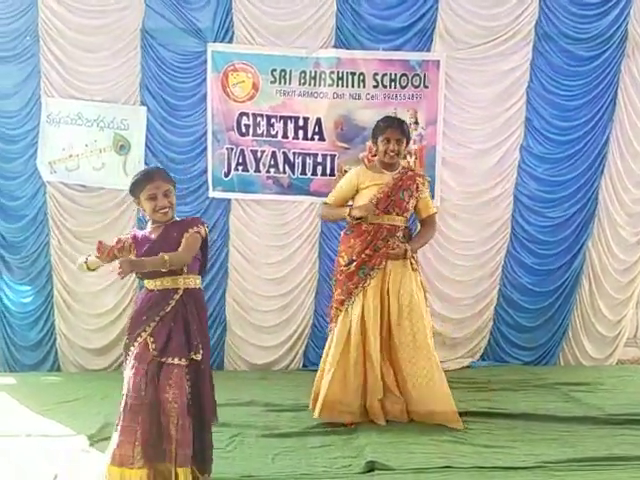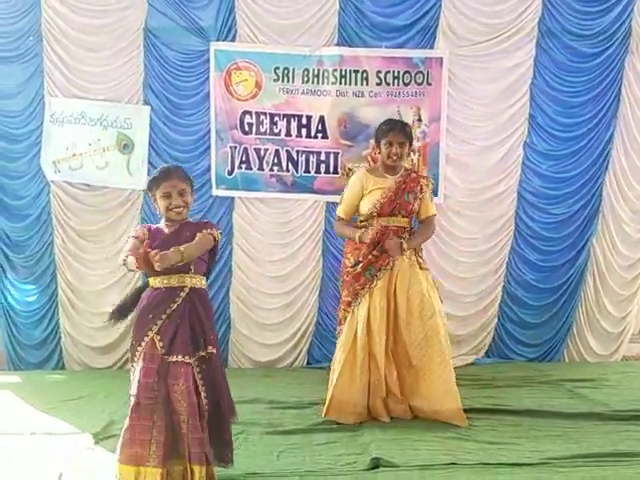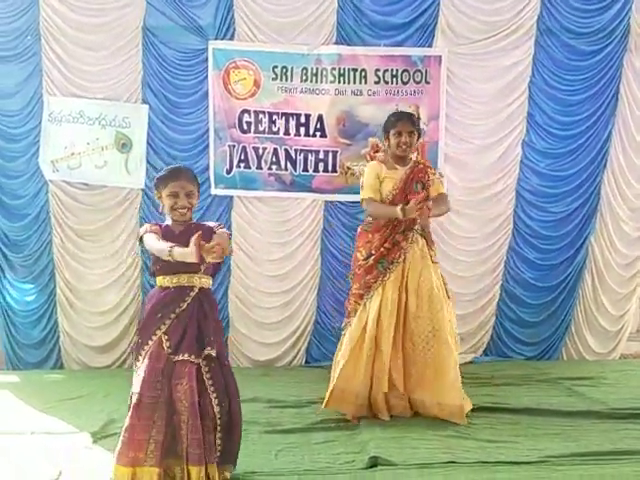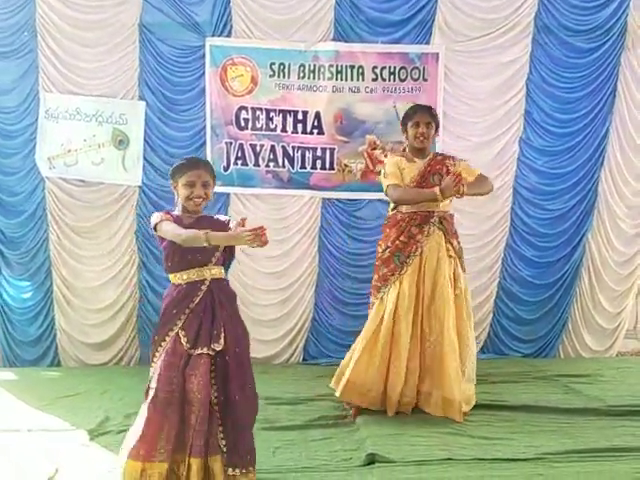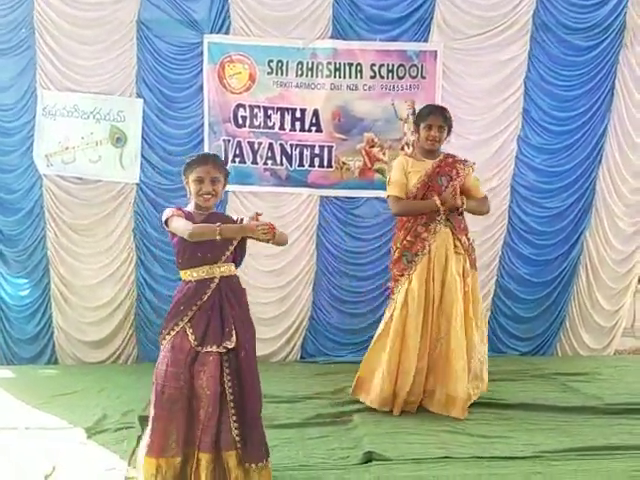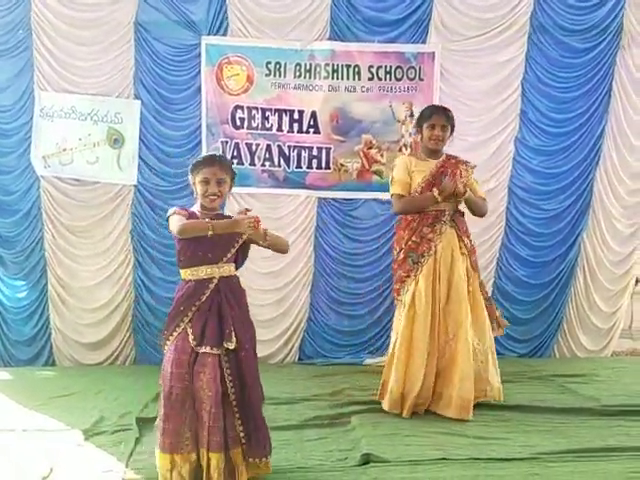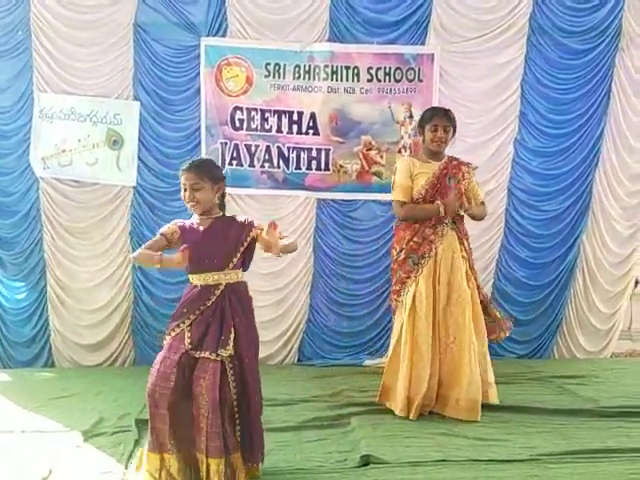
dt=0.2s
person 1, frame 1
left shoulder: (192, 227)
right shoulder: (135, 239)
left elbow: (183, 257)
right elbow: (87, 262)
left wrist: (138, 263)
right wrist: (99, 257)
left hip: (185, 318)
right hip: (148, 319)
left knee: (178, 395)
right knee: (140, 394)
person 1, frame 2
left shoulder: (205, 230)
right shoulder: (146, 232)
left elbow: (193, 250)
right elbow: (130, 253)
left wrist: (166, 258)
right wrist: (137, 260)
left hip: (191, 317)
right hip: (153, 316)
left knee: (192, 393)
right knee: (150, 393)
person 1, frame 3
left shoulder: (211, 230)
right shoulder: (153, 230)
left elbow: (222, 246)
right elbow: (159, 248)
left wrist: (212, 251)
right wrist: (188, 253)
left hip: (199, 317)
right hip: (161, 317)
left knee: (208, 393)
right knee: (152, 393)
person 1, frame 4
left shoulder: (220, 223)
right shoulder: (163, 220)
left elbow: (255, 236)
right elbow: (184, 237)
left wrist: (249, 235)
right wrist: (225, 238)
left hip: (217, 310)
right hip: (180, 309)
left knee: (212, 387)
right knee: (168, 386)
person 1, frame 5
left shoulder: (232, 222)
right shoulder: (175, 216)
left elbow: (282, 238)
right elbow: (191, 232)
left wrist: (266, 231)
right wrist: (239, 230)
left hip: (227, 307)
right hip: (189, 306)
left knee: (222, 383)
right knee: (173, 382)
person 1, frame 6
left shoulder: (239, 223)
right shoulder: (180, 215)
left elbow: (284, 247)
right elbow: (181, 230)
left wrist: (255, 232)
right wrist: (230, 226)
left hip: (227, 306)
right hip: (191, 306)
left knee: (224, 383)
right knee: (180, 382)
person 1, frame 7
left shoulder: (241, 227)
right shoulder: (180, 230)
left elbow: (291, 243)
right elbow: (139, 255)
left wrist: (277, 244)
right wrist: (166, 262)
left hip: (232, 312)
right hip: (194, 312)
left knee: (222, 387)
right knee: (167, 380)
person 2, frame 1
left shoulder: (415, 181)
right shoulder: (359, 175)
left elbow: (429, 223)
right elbow: (325, 211)
left wrist: (409, 249)
right wrist: (352, 212)
left hip: (398, 262)
right hip: (359, 261)
left knee: (408, 330)
right knee: (358, 329)
left ankle: (419, 403)
right ankle: (352, 403)
person 2, frame 2
left shoulder: (418, 182)
right shoulder: (362, 178)
left elbow: (428, 225)
right elbow: (340, 223)
left wrist: (404, 245)
right wrist: (360, 235)
left hip: (404, 262)
right hip: (366, 263)
left knee: (421, 328)
right knee: (366, 331)
left ankle: (423, 400)
right ankle: (359, 403)
person 2, frame 3
left shoulder: (426, 172)
right shoulder: (375, 169)
left elbow: (443, 204)
right elbow: (369, 207)
left wrist: (425, 212)
right wrist: (403, 211)
left hip: (417, 255)
right hip: (378, 256)
left knee: (430, 322)
right knee: (373, 324)
left ankle: (428, 396)
right ankle: (361, 398)
person 2, frame 4
left shoulder: (449, 164)
right shoulder: (394, 163)
left elbow: (487, 184)
right elbow: (397, 194)
left wrist: (461, 188)
right wrist: (438, 192)
left hip: (439, 249)
right hip: (401, 249)
left knee: (441, 320)
right knee: (393, 317)
left ankle: (437, 393)
right ankle: (369, 393)
person 2, frame 5
left shoulder: (458, 166)
right shoulder: (403, 164)
left elbow: (484, 205)
right elbow: (396, 206)
left wrist: (461, 204)
right wrist: (438, 202)
left hip: (451, 248)
right hip: (413, 248)
left knee: (451, 317)
right knee: (409, 317)
left ankle: (444, 391)
right ankle: (394, 390)
person 2, frame 6
left shoulder: (459, 167)
right shoulder: (405, 163)
left elbow: (482, 208)
right elbow: (399, 205)
left wrist: (463, 194)
right wrist: (438, 193)
left hip: (453, 249)
right hip: (416, 249)
left knee: (456, 317)
right knee: (416, 317)
left ankle: (450, 393)
right ankle: (409, 393)
person 2, frame 7
left shoulder: (461, 169)
right shoulder: (407, 165)
left elbow: (481, 212)
right elbow: (401, 211)
left wrist: (464, 204)
right wrist: (442, 207)
left hip: (452, 251)
right hip: (416, 252)
left knee: (455, 320)
right knee: (418, 321)
left ankle: (452, 394)
right ankle: (412, 395)
